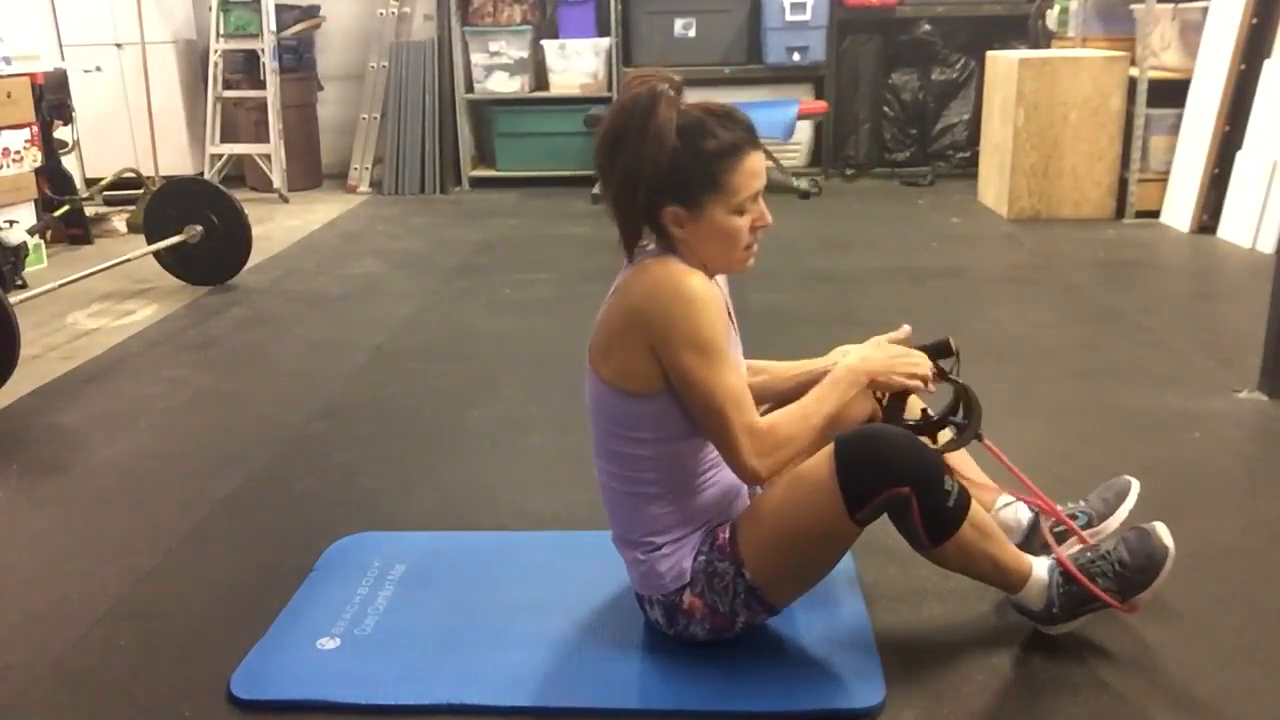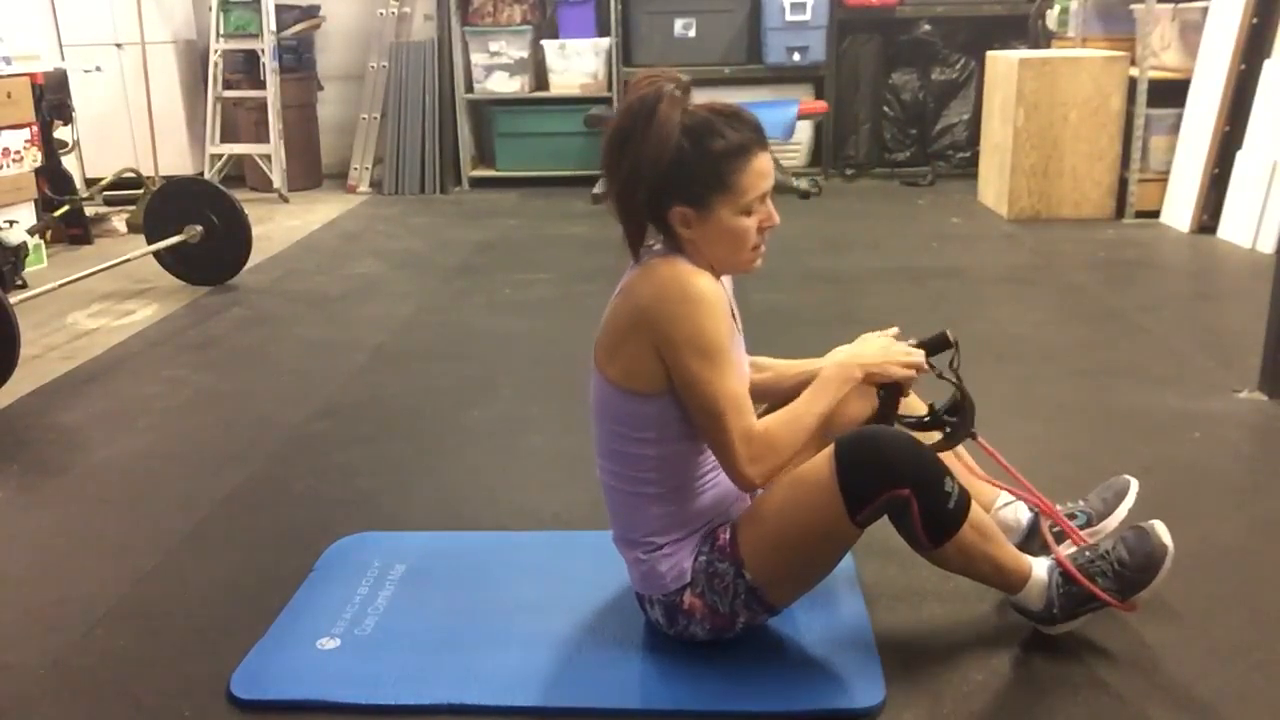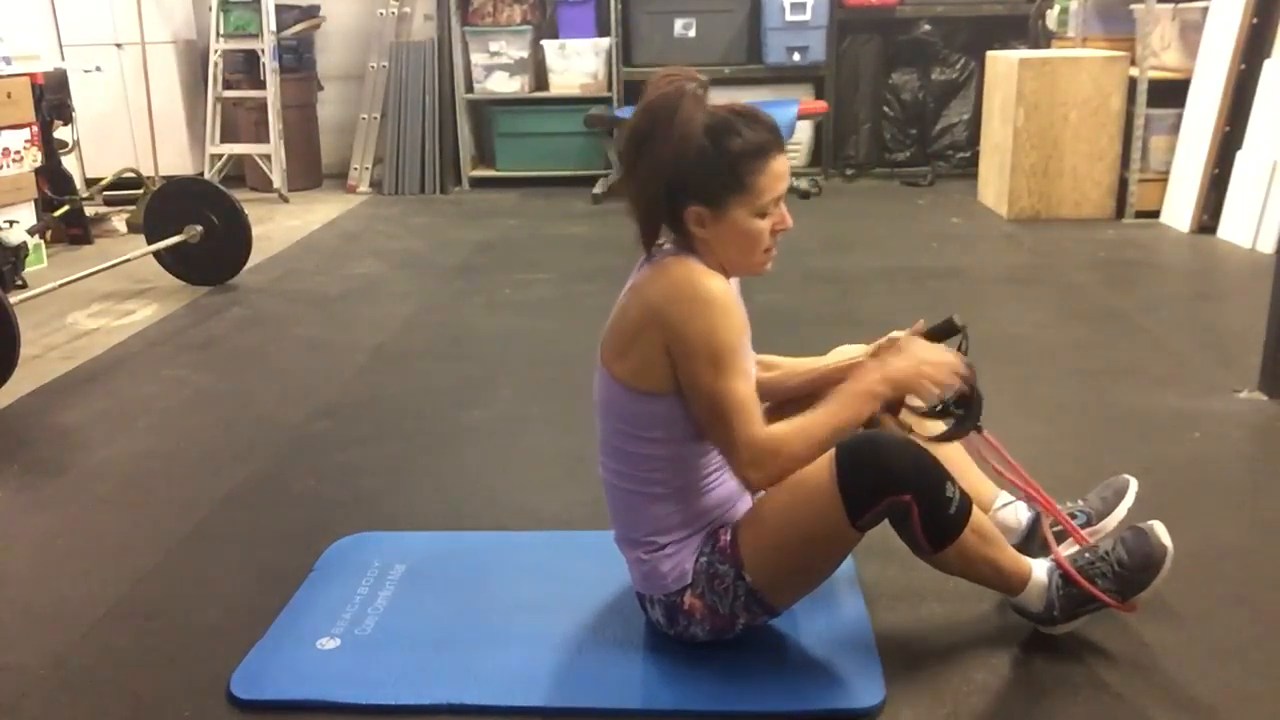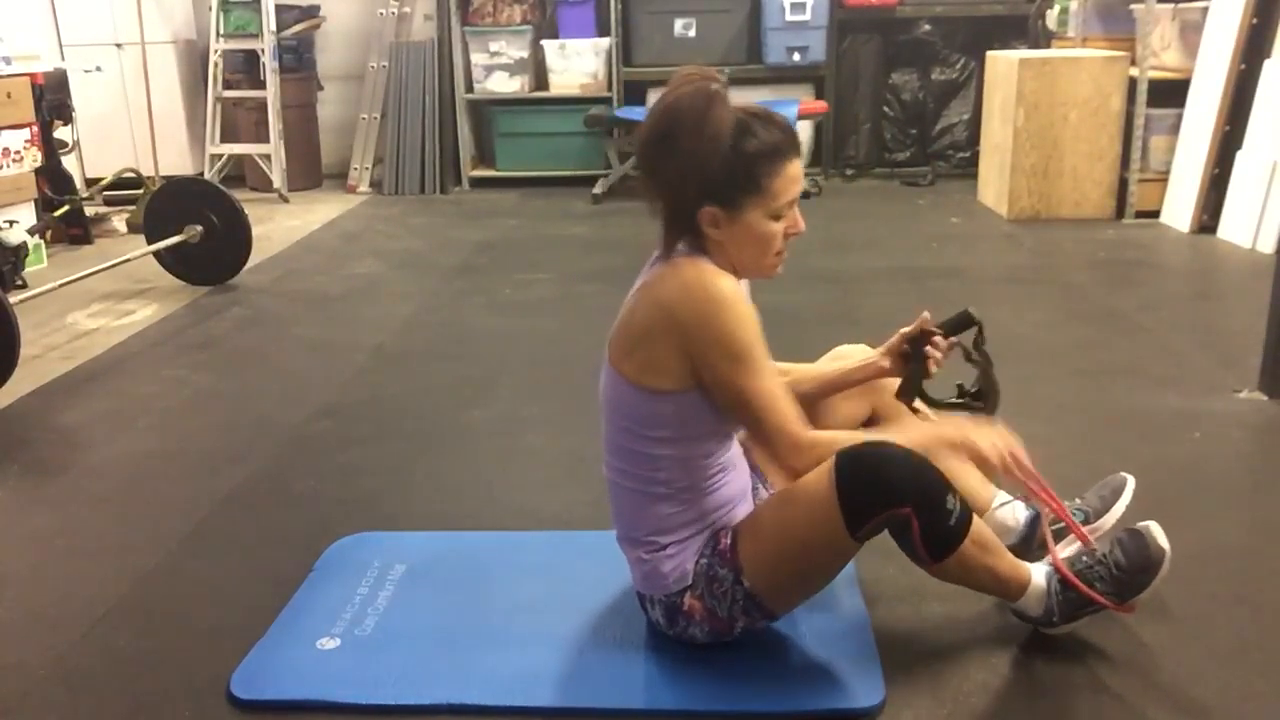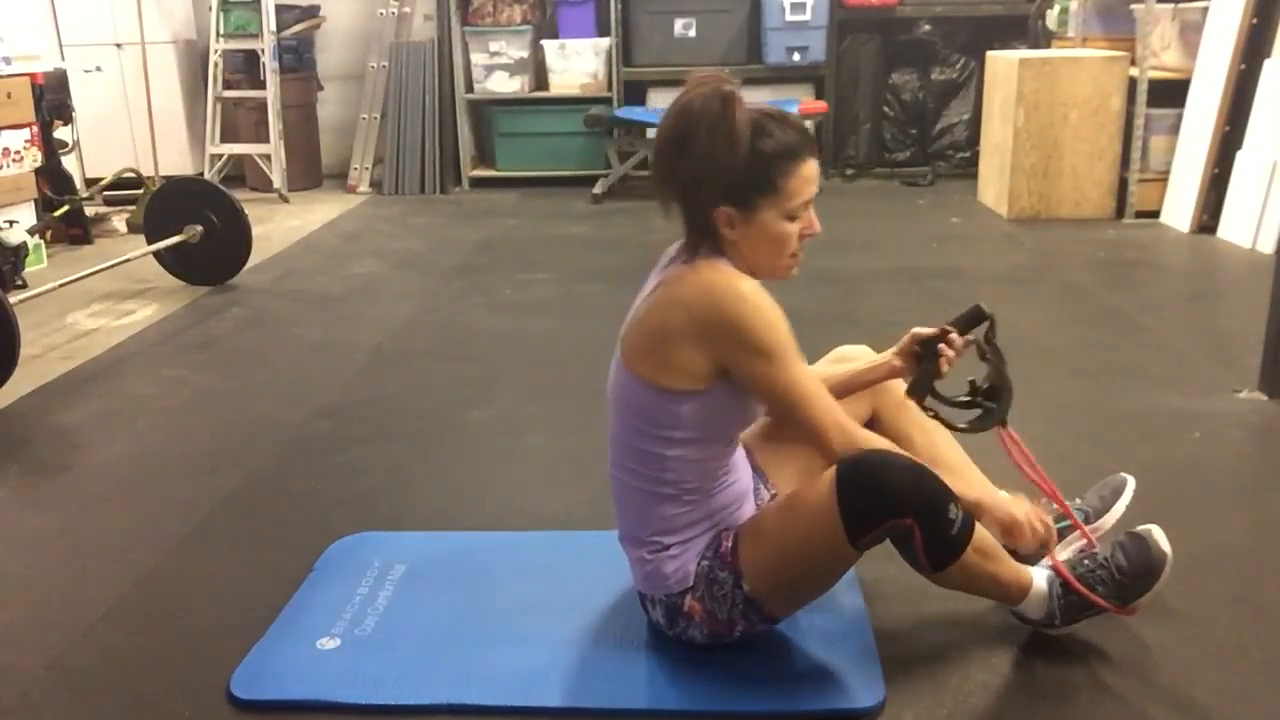
dt=0.1s
person 1, frame 1
left shoulder: (669, 270)
right shoulder: (676, 293)
left elbow: (736, 382)
right elbow: (755, 455)
left wrist: (857, 368)
right wrist: (853, 373)
left hip: (701, 530)
right hip: (695, 586)
left knee: (867, 387)
right knee: (885, 458)
left ankle: (1020, 526)
right ankle: (1045, 591)
person 1, frame 2
left shoulder: (673, 269)
right shoulder: (683, 293)
left elbow: (737, 381)
right elbow: (750, 460)
left wrist: (855, 367)
right wrist: (846, 371)
left hip: (703, 531)
right hip: (695, 586)
left knee: (866, 386)
right knee: (885, 460)
left ankle: (1020, 526)
right ankle: (1043, 591)
person 1, frame 3
left shoulder: (679, 266)
right shoulder: (692, 295)
left elbow: (752, 378)
right elbow: (759, 456)
left wrist: (870, 367)
right wrist: (876, 383)
left hip: (710, 522)
right hip: (695, 585)
left knee: (857, 370)
right knee: (884, 462)
left ankle: (1019, 526)
right ankle: (1043, 591)
person 1, frame 4
left shoulder: (688, 267)
right shoulder: (705, 294)
left elbow: (759, 386)
right elbow: (795, 451)
left wrist: (878, 366)
right wrist: (948, 435)
left hip: (712, 523)
right hip: (696, 587)
left knee: (858, 368)
right knee: (884, 475)
left ankle: (1018, 527)
right ankle: (1042, 595)
person 1, frame 5
left shoulder: (700, 266)
right shoulder: (724, 297)
left elbow: (798, 396)
right elbow: (841, 445)
left wrist: (890, 364)
right wrist: (985, 501)
left hip: (713, 517)
right hip: (696, 586)
left knee: (854, 366)
right knee: (887, 483)
left ankle: (1019, 534)
right ankle: (1040, 597)
